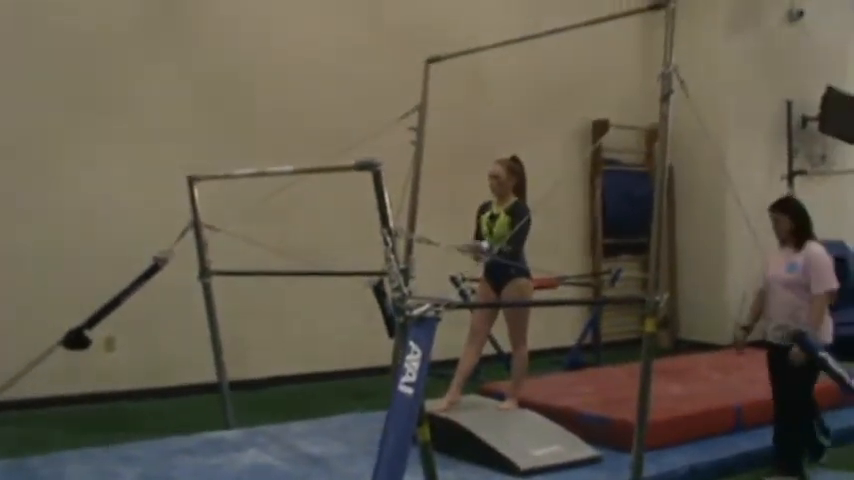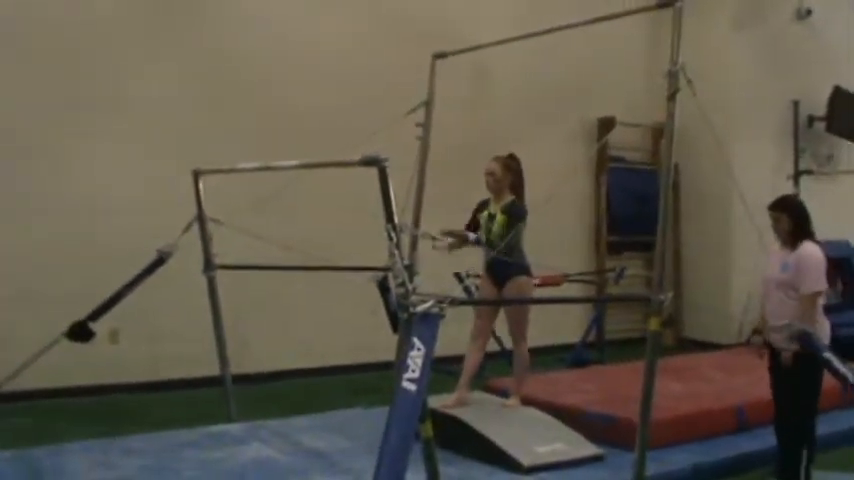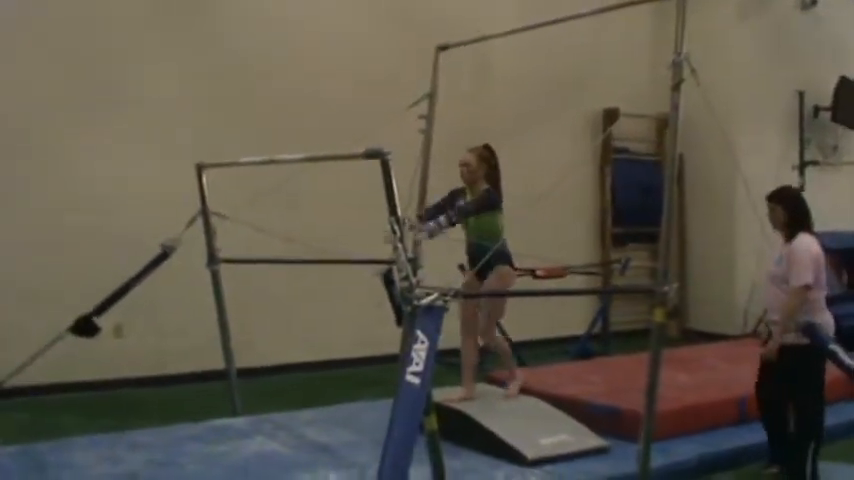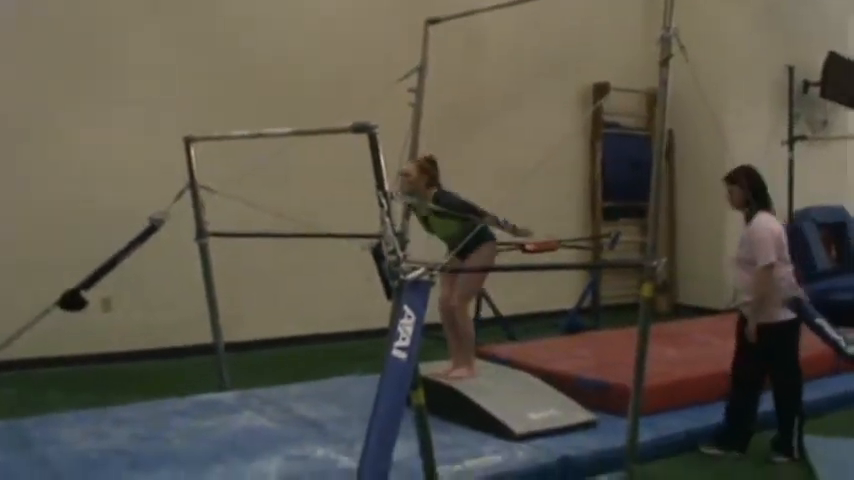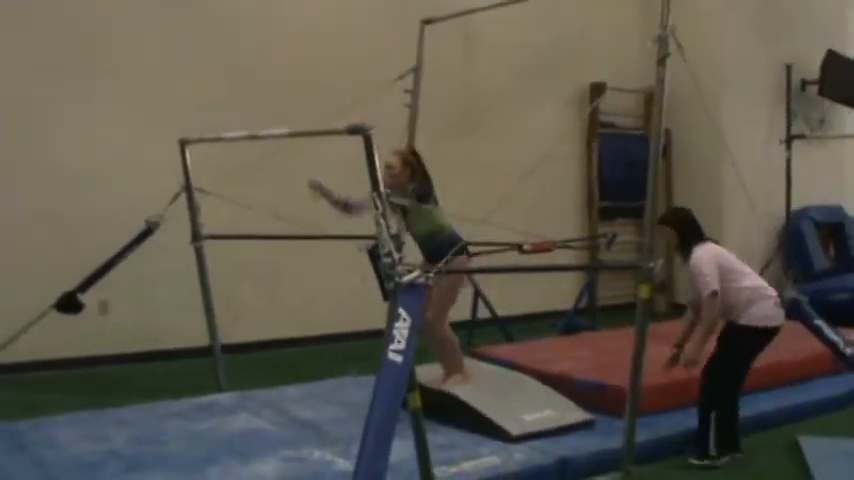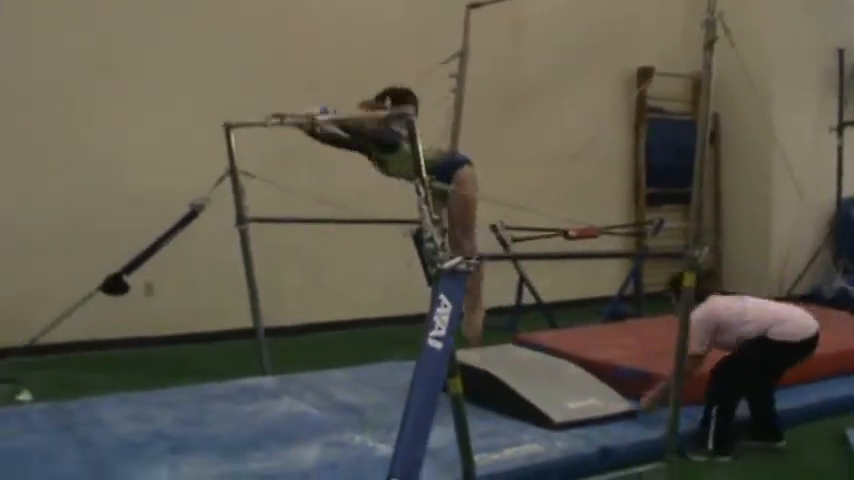
dt=0.4s
person 1, frame 1
left shoulder: (814, 254)
right shoulder: (776, 253)
left elbow: (821, 301)
right elbow: (765, 293)
right wrist: (747, 326)
left hip: (809, 343)
right hip: (778, 341)
left knee: (798, 402)
right knee: (782, 405)
left ankle: (820, 446)
person 1, frame 2
left shoulder: (809, 254)
right shoulder: (779, 252)
left elbow: (809, 304)
left wrist: (793, 346)
right wrist: (760, 331)
left hip: (804, 348)
right hip: (779, 344)
left knee: (799, 413)
right knee: (782, 411)
person 1, frame 3
left shoulder: (803, 246)
right shoulder: (789, 244)
left elbow: (798, 297)
left wrist: (777, 338)
right wrist: (771, 331)
left hip: (805, 341)
right hip: (785, 338)
left knee: (806, 407)
right knee: (767, 397)
person 1, frame 4
left shoulder: (762, 226)
right shoulder: (754, 223)
left elbow: (766, 276)
left wrist: (753, 319)
right wrist: (748, 316)
left hip: (777, 318)
right hip: (758, 315)
left knee: (784, 383)
right knee: (743, 378)
left ankle: (789, 446)
right ankle: (732, 440)
person 1, frame 5
left shoulder: (700, 258)
right shoulder: (702, 253)
left elbow: (712, 309)
right elbow: (696, 309)
left wrist: (695, 348)
right wrist: (680, 345)
left hip: (759, 316)
right hip: (749, 316)
left knee: (715, 379)
right knee: (723, 379)
left ankle: (713, 450)
right ankle: (727, 443)
person 1, frame 6
left shoulder: (701, 315)
right shoulder: (715, 305)
left elbow: (687, 365)
right elbow: (694, 361)
left wrist: (654, 395)
right wrist: (664, 389)
left hip: (790, 335)
right hip: (804, 329)
left knee: (724, 378)
right knee: (756, 377)
left ankle: (715, 446)
right ankle: (767, 433)
person 2, frame 1
left shoulder: (520, 211)
right shoulder: (484, 209)
left elbow: (514, 250)
right elbow: (479, 244)
left wrist: (483, 247)
right wrist: (475, 251)
left hip: (515, 277)
right hip: (490, 276)
left knee: (517, 340)
right knee: (475, 335)
left ankle: (512, 397)
right ankle: (453, 392)
person 2, frame 2
left shoulder: (516, 209)
right shoulder: (482, 207)
left elbow: (504, 244)
right elbow: (468, 234)
left wrist: (469, 237)
right wrist: (456, 240)
left hip: (515, 275)
right hip: (491, 273)
left knee: (518, 338)
right knee: (478, 333)
left ankle: (516, 395)
right ankle: (461, 390)
person 2, frame 3
left shoulder: (490, 197)
right shoulder: (459, 194)
left elbow: (459, 215)
right elbow: (437, 209)
left wrist: (428, 230)
left hip: (498, 265)
right hip: (475, 266)
left knee: (485, 330)
right knee: (467, 328)
left ankle: (515, 375)
right ankle: (468, 387)
person 2, frame 4
left shoulder: (443, 200)
right shoulder: (415, 203)
left elbow: (481, 215)
left wrist: (512, 229)
left hip: (480, 247)
right hip: (457, 251)
left knee: (457, 304)
right knee: (445, 304)
left ankle: (468, 365)
right ankle: (457, 362)
person 2, frame 5
left shoulder: (422, 191)
right shoulder: (394, 196)
right elbow: (354, 207)
right wrist: (328, 194)
left hip: (455, 255)
right hip: (433, 258)
left knee: (434, 320)
right knee: (421, 318)
left ankle: (460, 371)
right ankle: (450, 370)
person 2, frame 6
left shoulder: (387, 139)
right shoulder: (369, 145)
left elbow: (357, 128)
right elbow: (336, 138)
right wrist: (307, 124)
left hip: (458, 174)
right hip: (437, 185)
left knee: (465, 243)
right knee: (455, 247)
left ankle: (474, 308)
right ankle: (471, 309)
